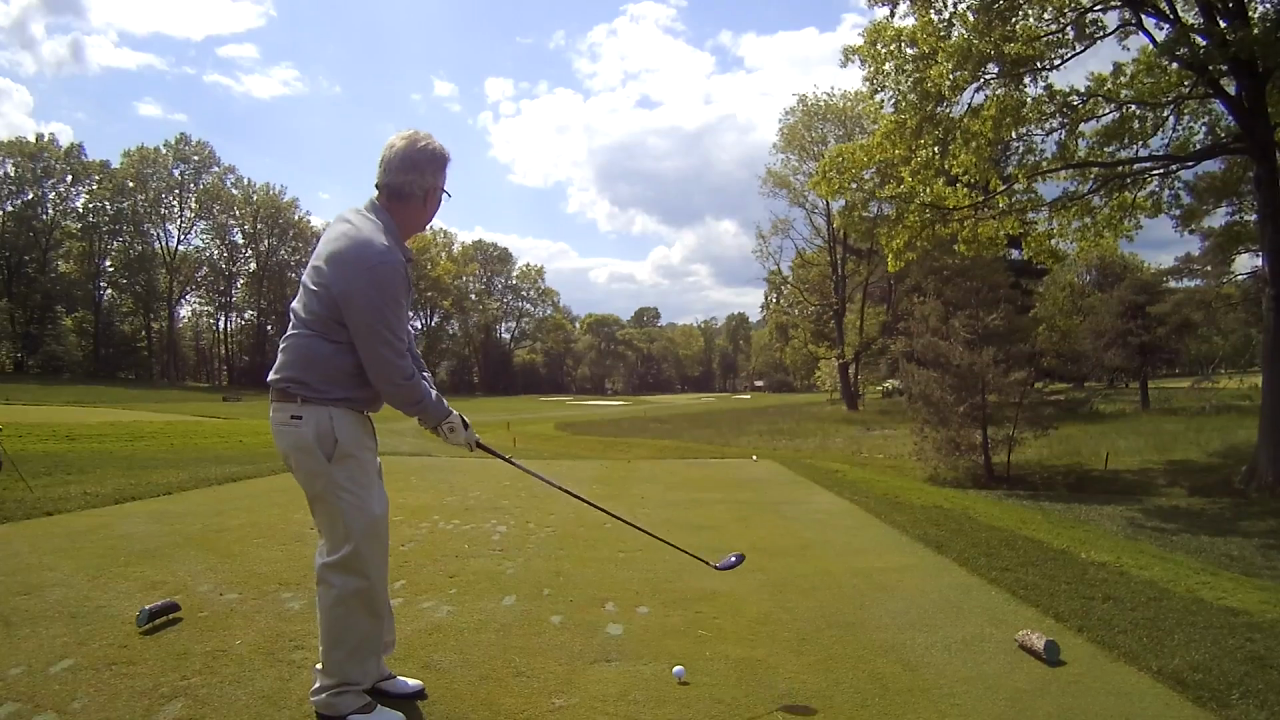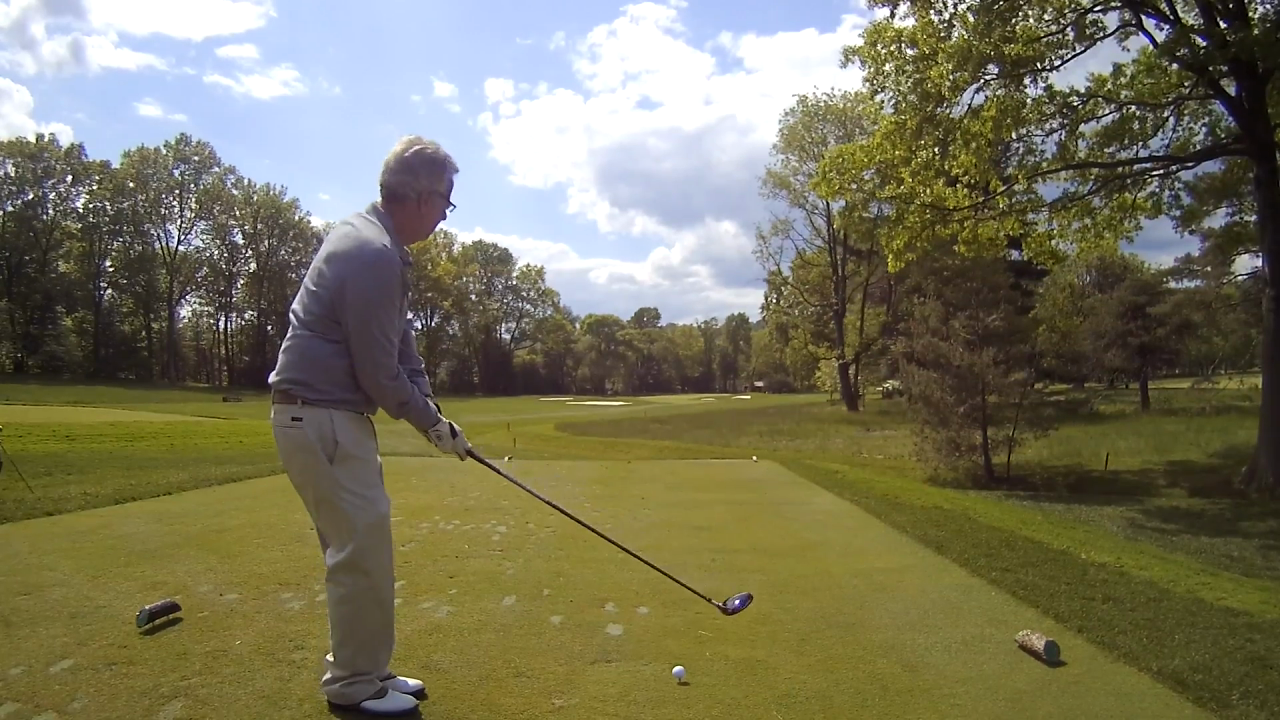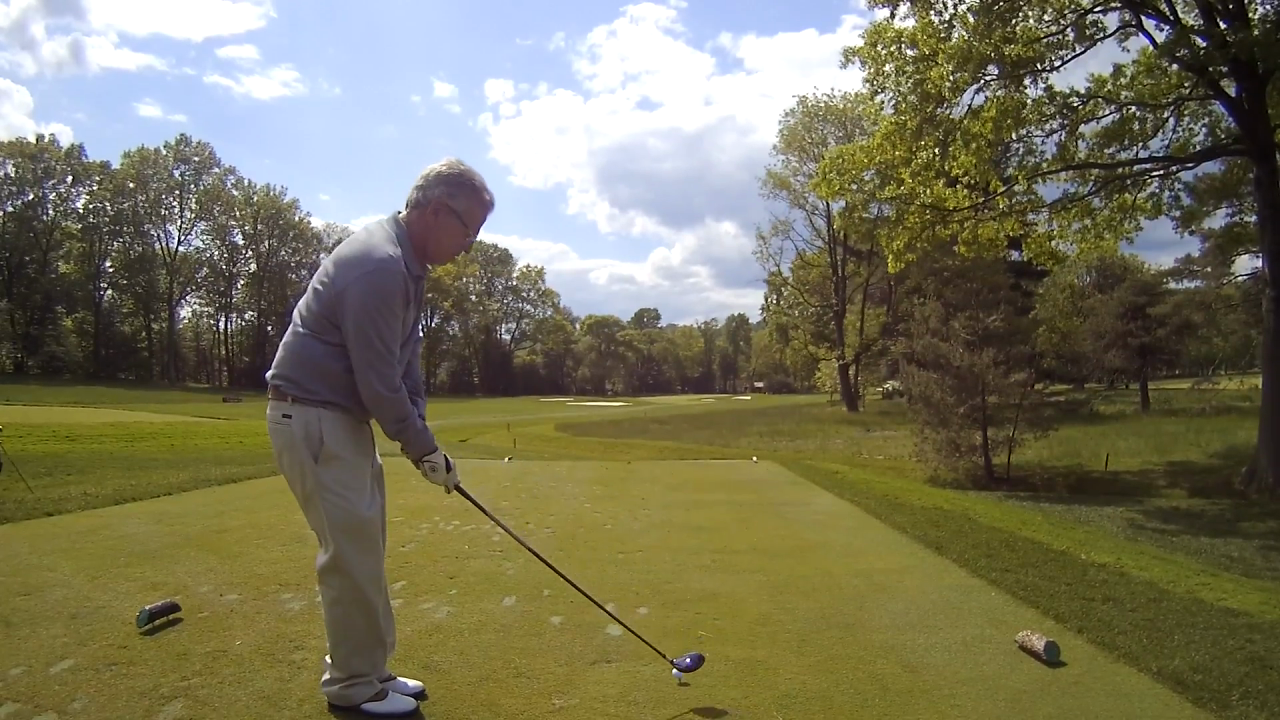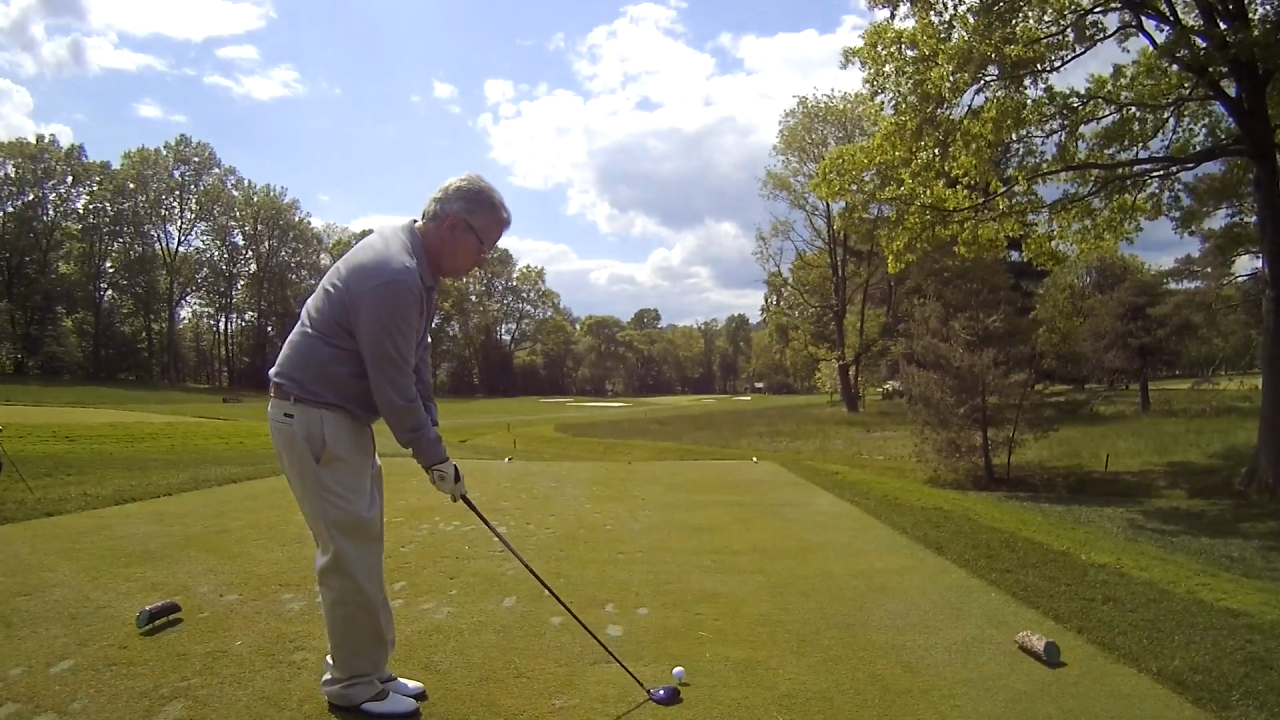
dt=0.4s
person 1, frame 1
left shoulder: (361, 230)
right shoulder: (375, 257)
left elbow: (396, 341)
right elbow: (390, 371)
left wrist: (435, 400)
right wrist: (439, 416)
left hip: (330, 412)
right hip: (319, 416)
left knee: (362, 543)
right knee: (354, 549)
left ankle: (365, 668)
person 1, frame 2
left shoulder: (376, 244)
right shoulder: (373, 257)
left elbow: (399, 343)
right elbow: (380, 373)
left wrist: (430, 406)
right wrist: (426, 421)
left hip: (335, 414)
right hip: (318, 417)
left knee: (362, 543)
right knee: (362, 546)
left ankle: (364, 667)
person 1, frame 3
left shoulder: (403, 259)
right shoulder: (379, 267)
left elbow: (406, 356)
right elbow: (379, 380)
left wrist: (421, 433)
right wrist: (422, 448)
left hip: (340, 414)
right hip: (312, 416)
left knee: (362, 544)
right knee: (350, 548)
left ankle: (366, 667)
person 1, frame 4
left shoulder: (412, 261)
right shoulder: (392, 277)
left elbow: (417, 363)
right elbow: (394, 387)
left wrist: (433, 441)
right wrist: (434, 457)
left hip: (339, 414)
right hip: (313, 414)
left knee: (362, 544)
right knee: (349, 549)
left ankle: (365, 669)
